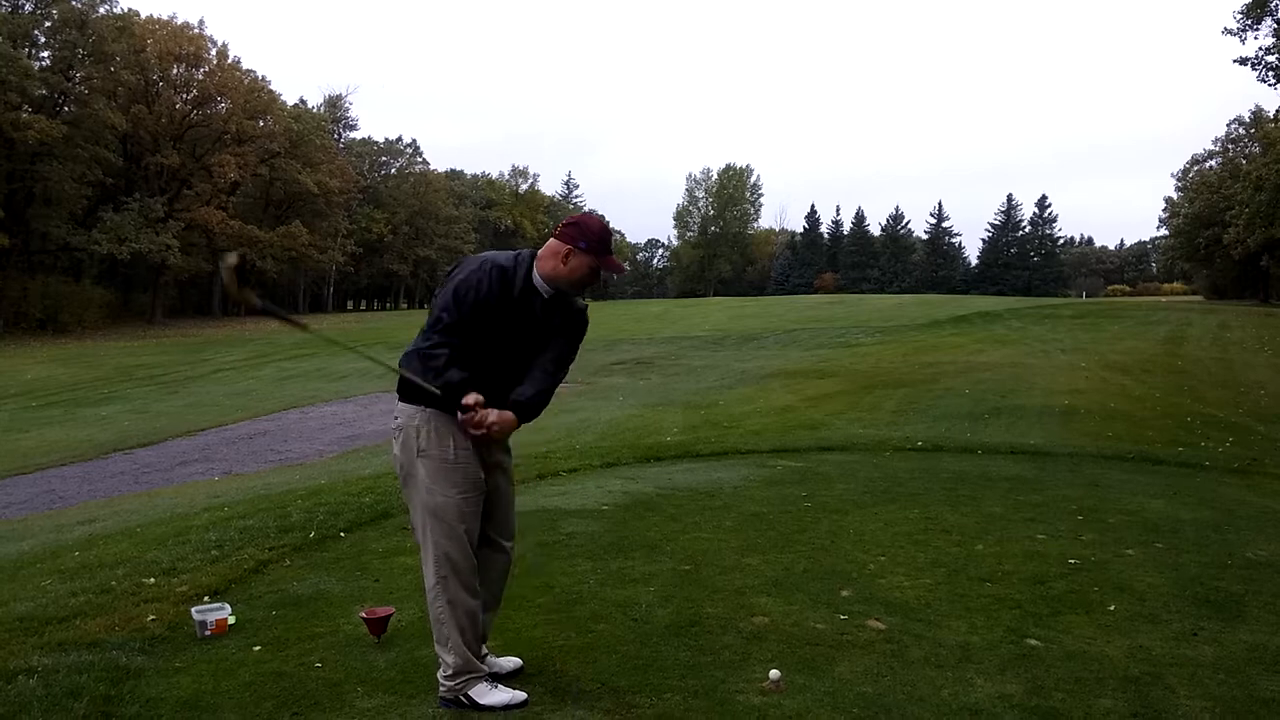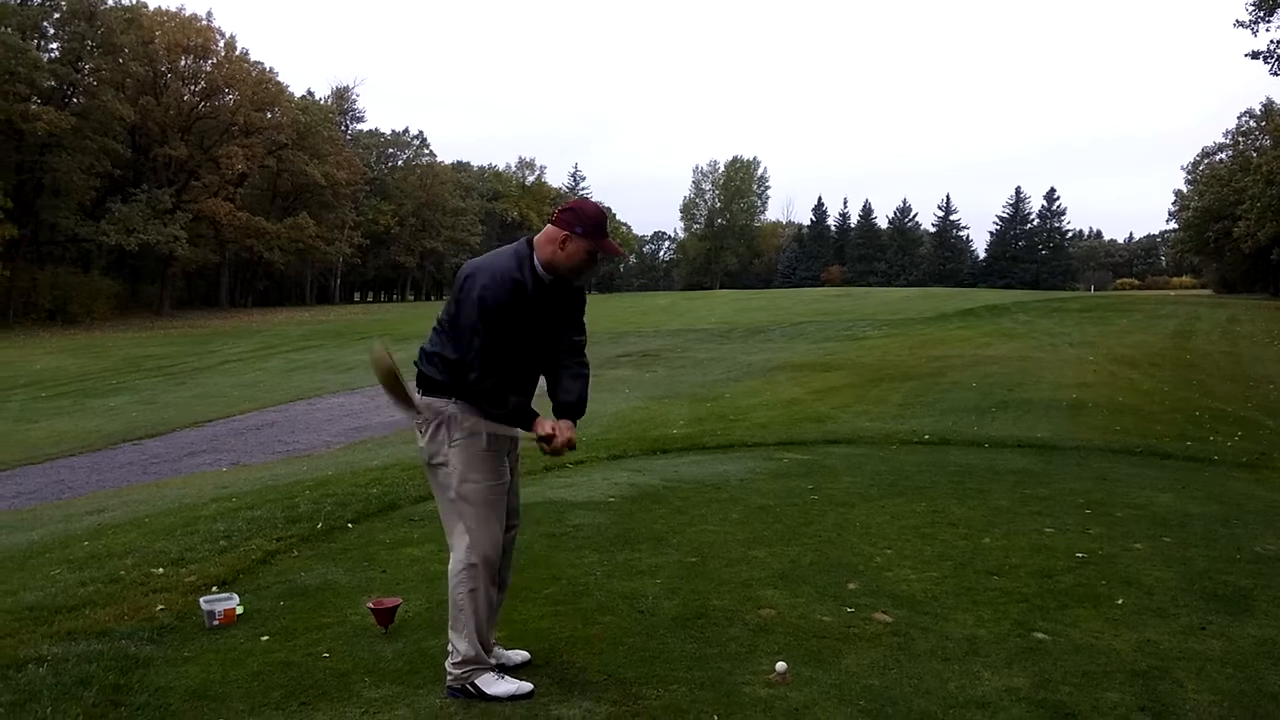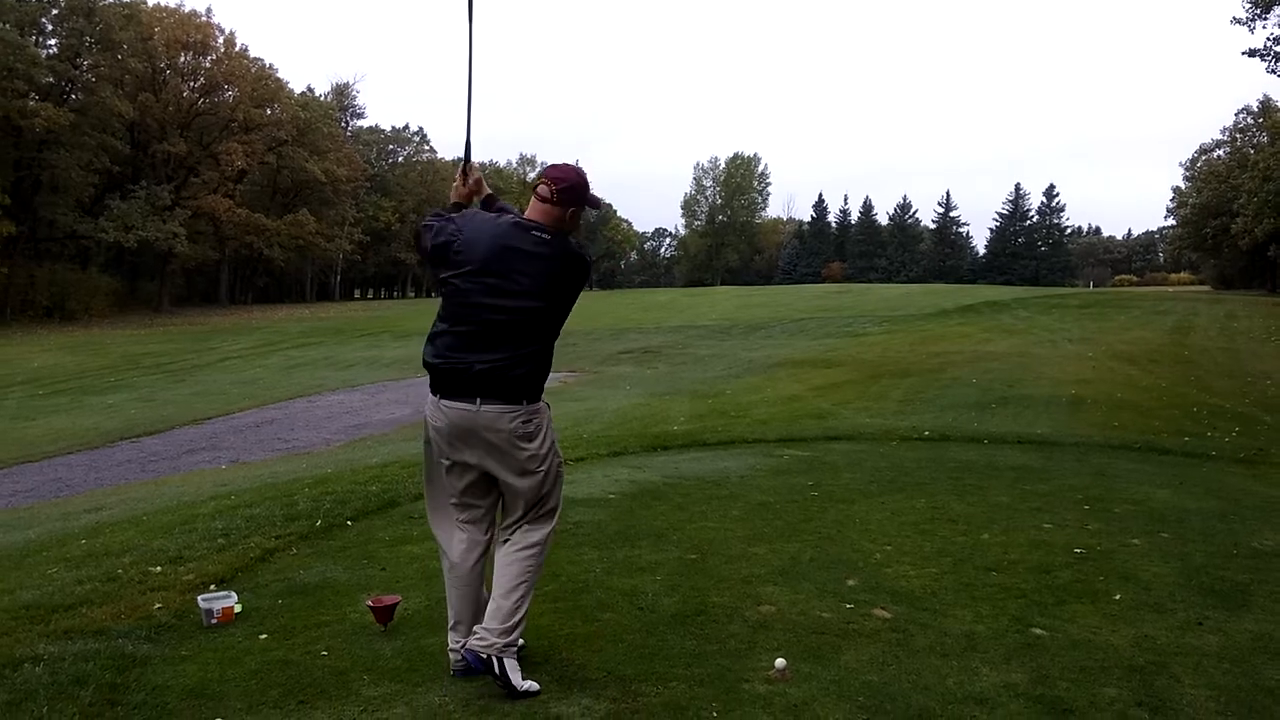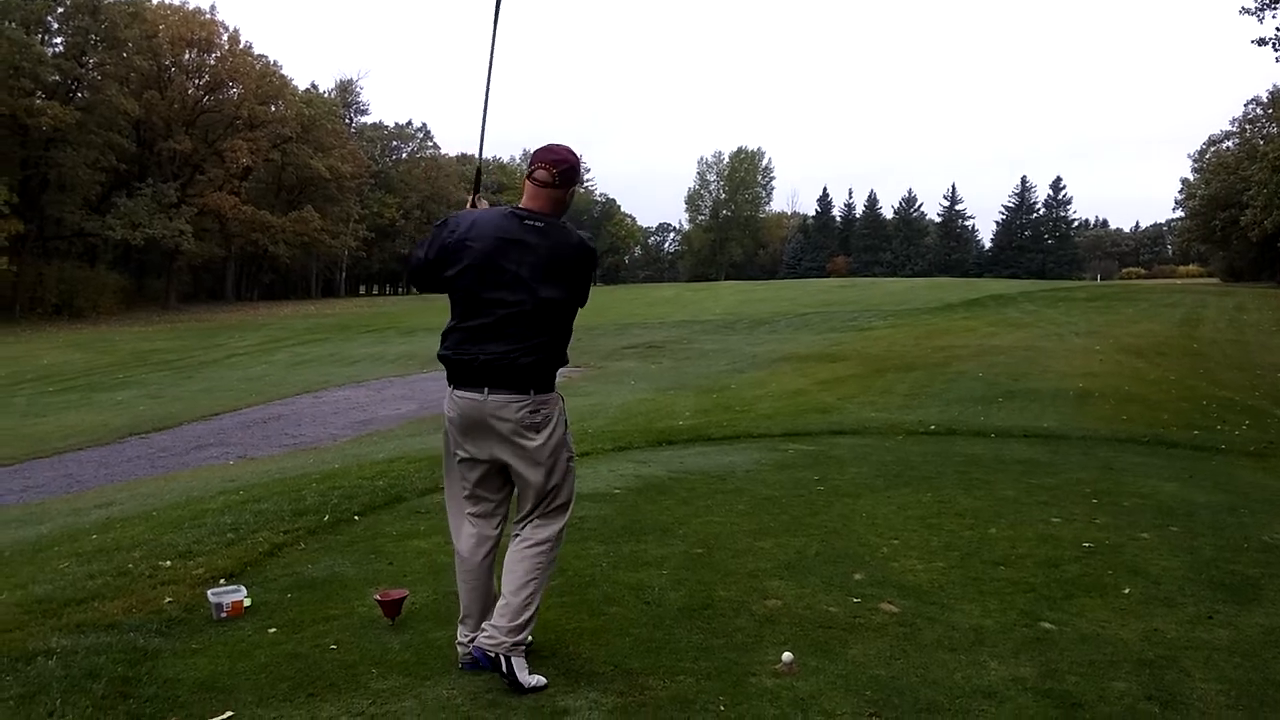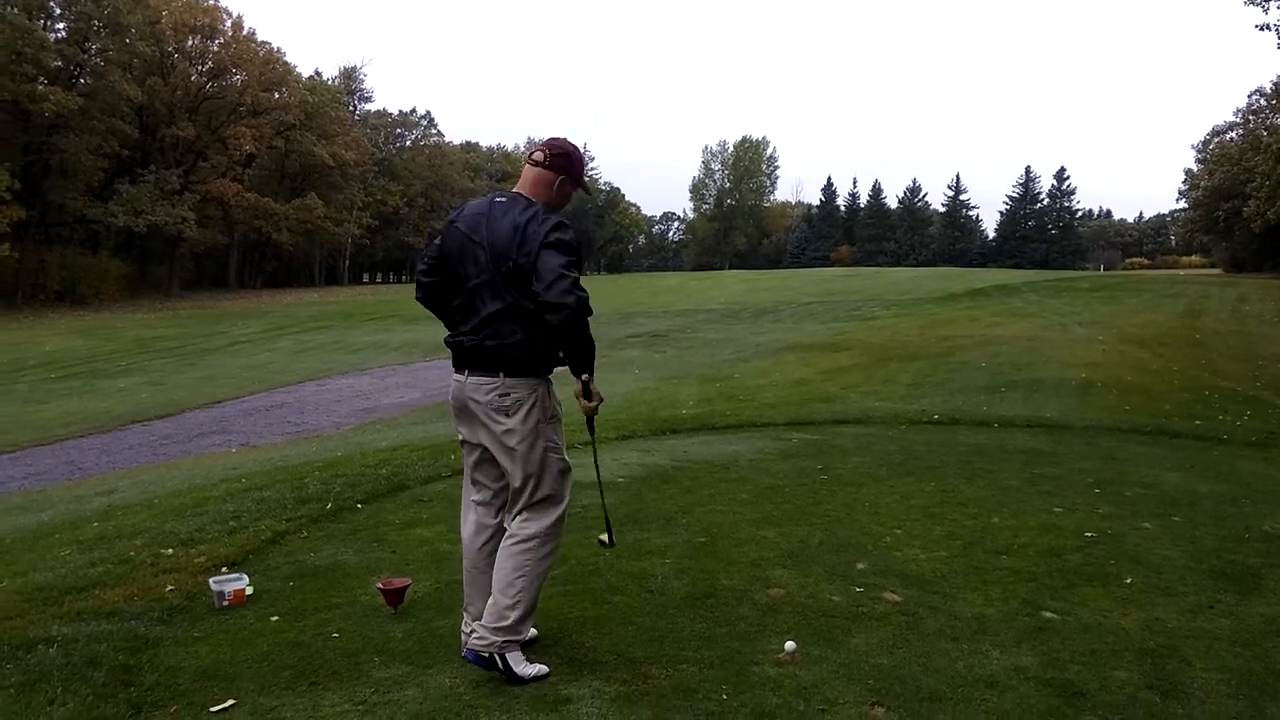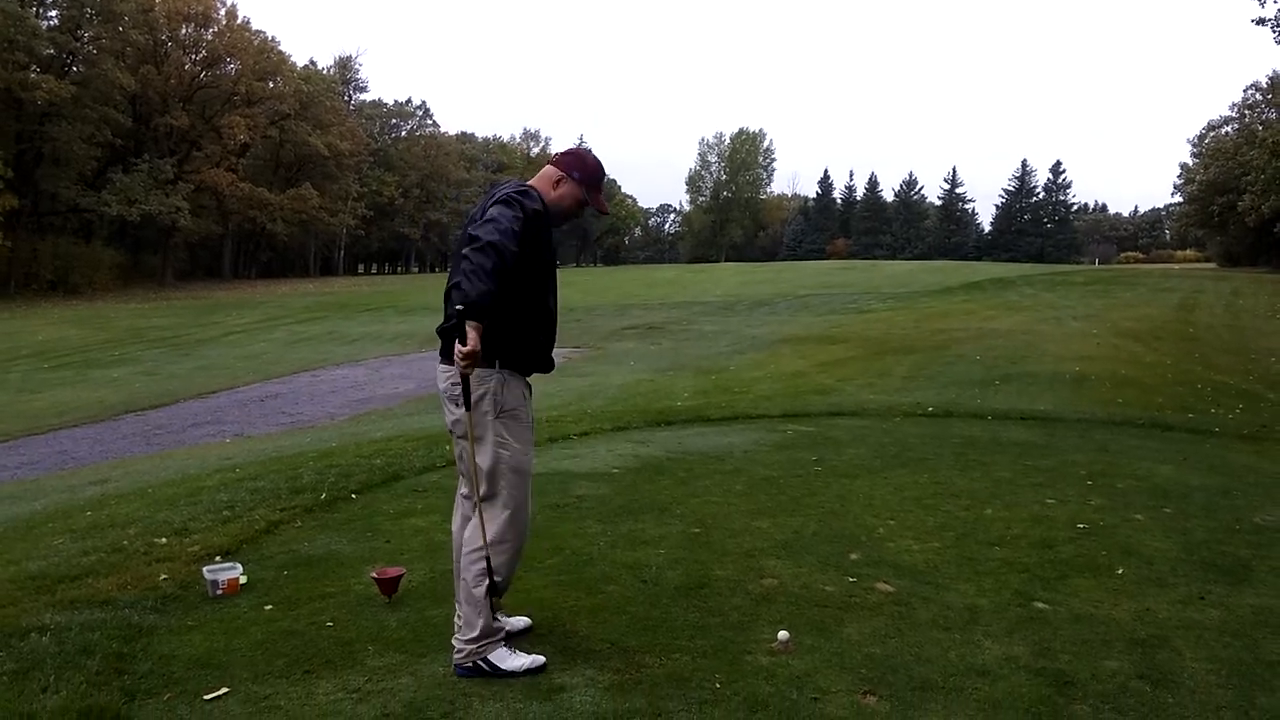
dt=0.5s
person 1, frame 1
left shoulder: (570, 315)
right shoulder: (489, 273)
left elbow: (545, 374)
right elbow: (440, 340)
left wrist: (511, 414)
right wrist: (464, 395)
left hip: (489, 427)
right hip: (433, 419)
left knee: (495, 547)
right knee: (453, 552)
left ankle: (470, 654)
right ankle: (460, 680)
person 1, frame 2
left shoulder: (566, 292)
right shoulder: (496, 278)
left elbow: (568, 359)
right elbow: (483, 372)
left wrist: (566, 418)
right wrist: (532, 421)
left hip: (497, 415)
right hip: (455, 411)
left knee: (498, 534)
right knee: (478, 540)
left ankle: (477, 646)
right ankle: (467, 669)
person 1, frame 3
left shoulder: (468, 230)
right shoulder: (572, 263)
left elbow: (427, 242)
left wrist: (460, 203)
right wrist: (489, 200)
left hip: (447, 403)
right hip: (513, 412)
left knee: (463, 527)
right knee: (530, 525)
left ankle: (464, 646)
right ankle: (496, 641)
person 1, frame 4
left shoulder: (466, 229)
right shoulder: (578, 253)
left elbow: (419, 272)
left hip: (465, 396)
right hip: (529, 403)
left knee: (475, 520)
right knee: (541, 522)
left ankle: (473, 639)
right ankle: (502, 639)
person 1, frame 5
left shoulder: (466, 215)
right shoulder: (546, 227)
left elbow: (427, 285)
right elbow: (565, 303)
right wrist: (584, 372)
left hip: (468, 379)
right hip: (515, 385)
left knee: (485, 505)
right knee: (539, 508)
left ankle: (480, 626)
right ankle: (496, 636)
person 1, frame 6
left shoulder: (511, 207)
right shoulder: (520, 204)
left elbow: (478, 261)
right elbow: (484, 253)
left wrist: (470, 323)
right wrist: (475, 323)
left hip: (474, 368)
right hip: (488, 373)
left knee: (477, 498)
right knee: (500, 505)
left ankle: (476, 617)
right ankle: (476, 645)
